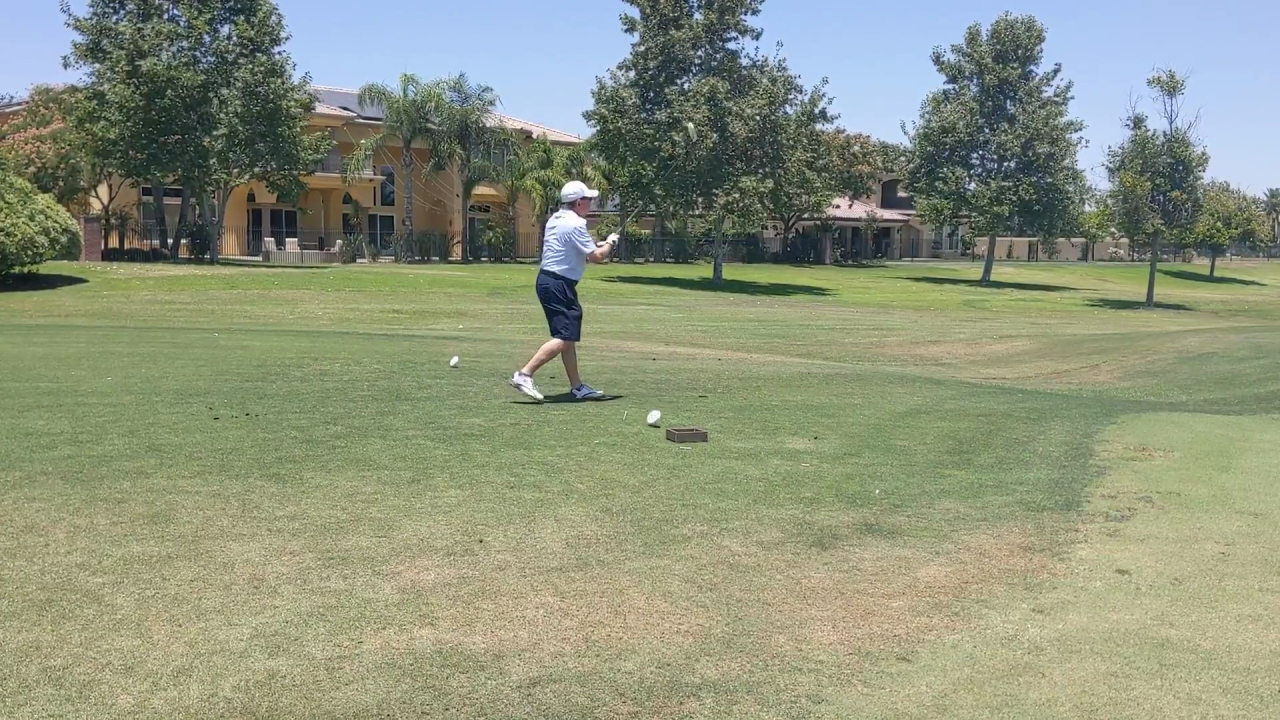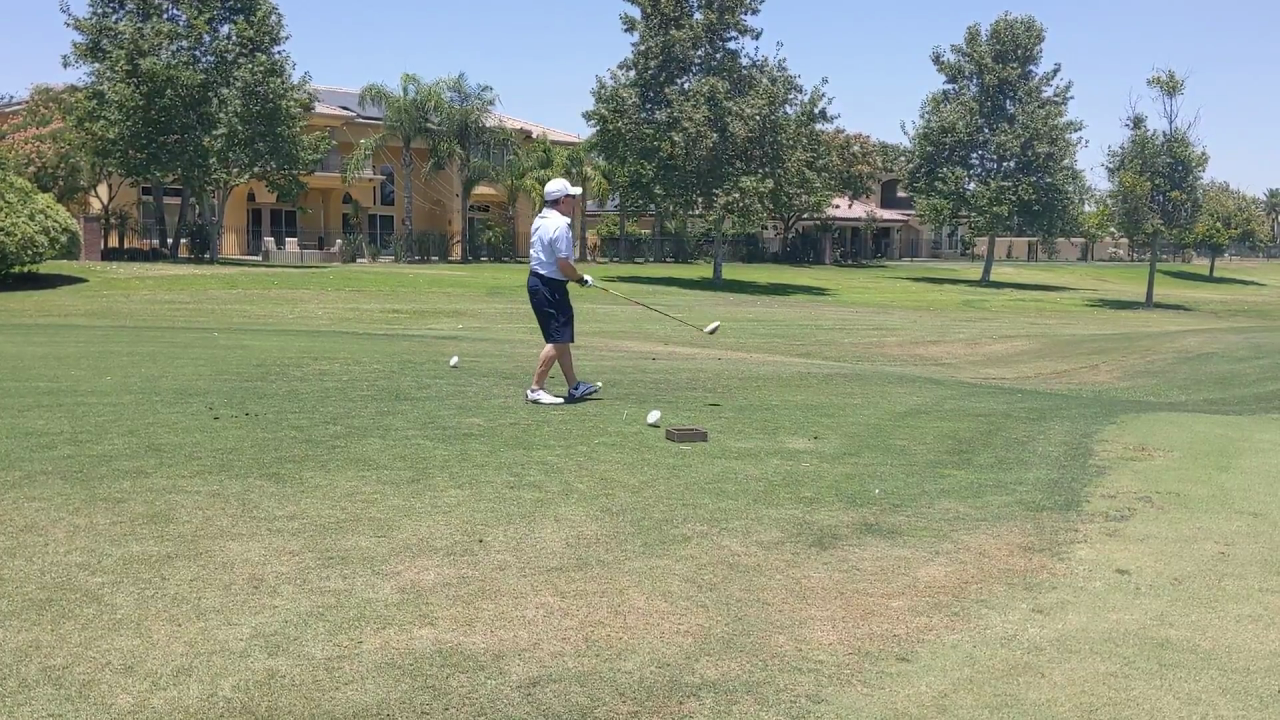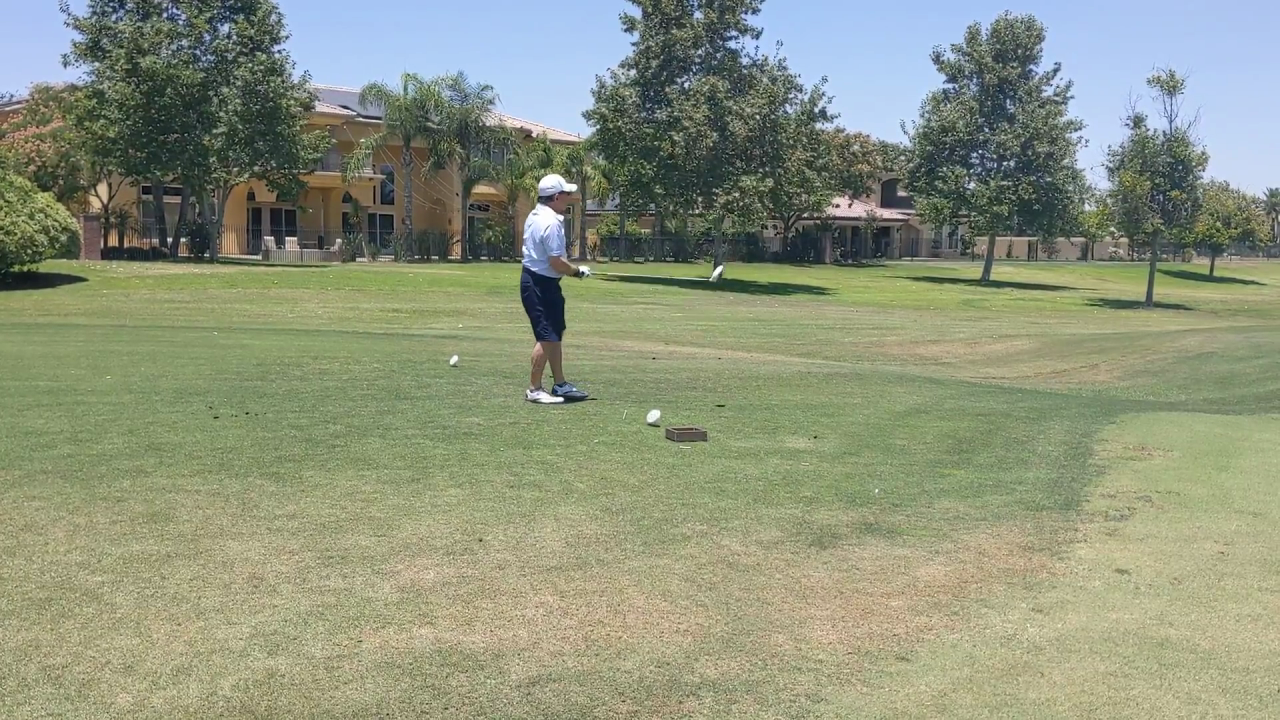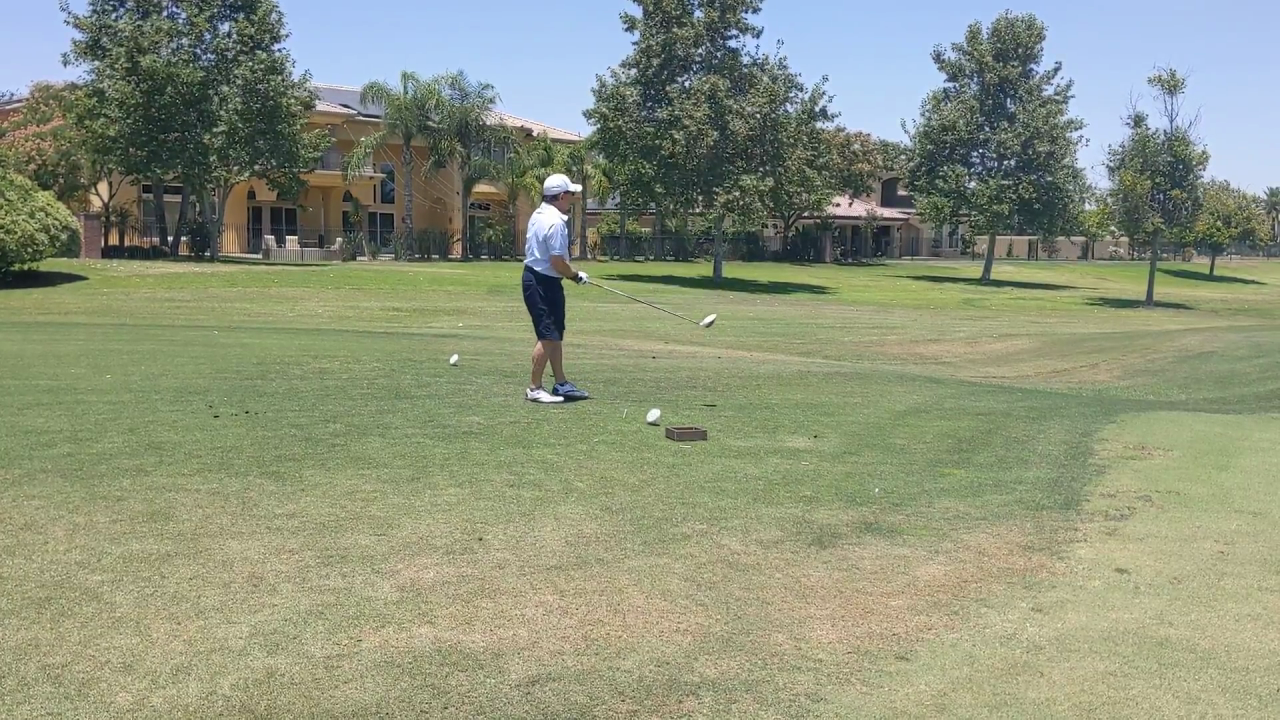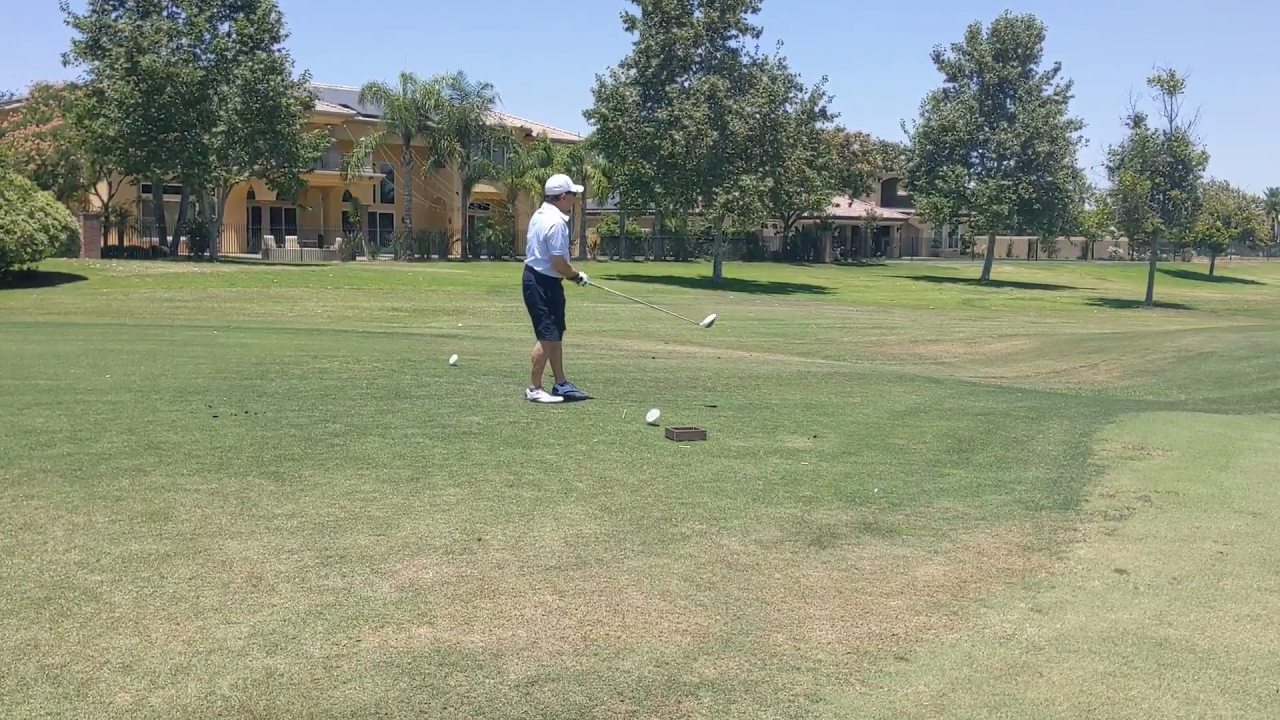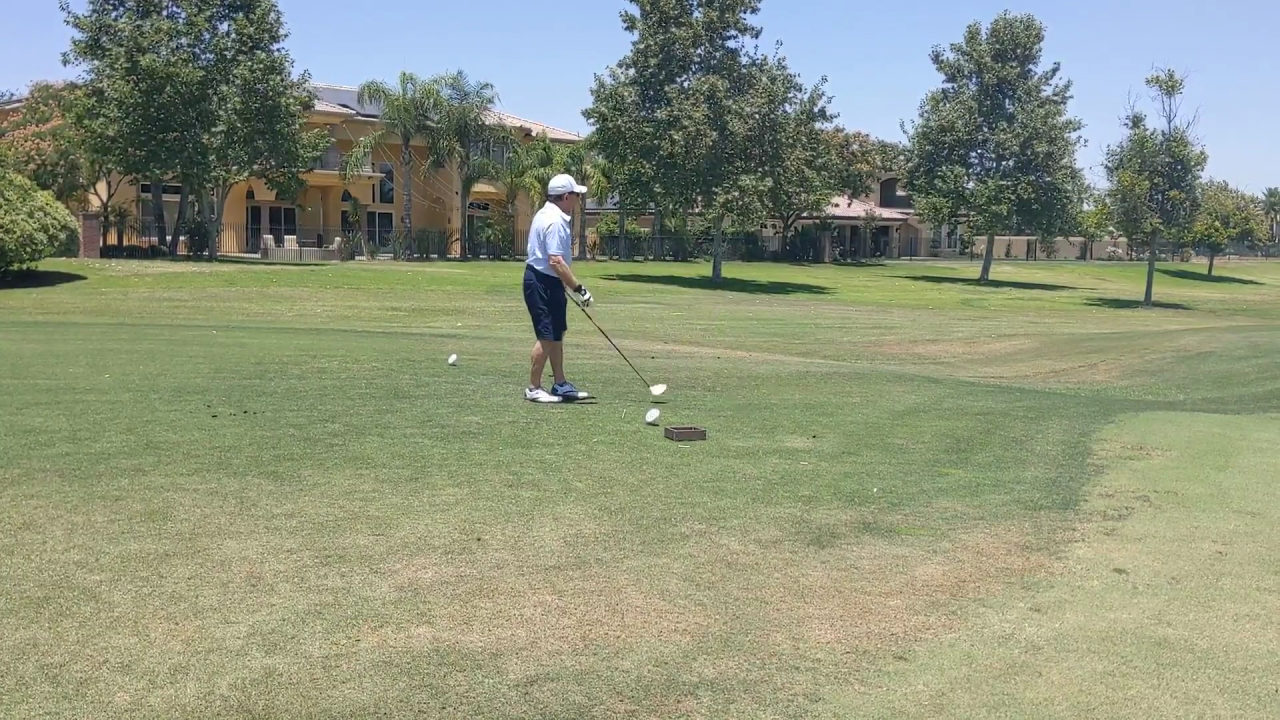
dt=0.5s
person 1, frame 1
left shoulder: (557, 219)
right shoulder: (574, 224)
right elbow: (596, 256)
left wrist: (600, 243)
right wrist: (610, 243)
left hip: (550, 281)
right hip: (558, 285)
left knee: (569, 336)
right knee: (564, 337)
left ankle: (577, 387)
right ankle: (524, 374)
person 1, frame 2
left shoulder: (541, 220)
right shoulder: (559, 225)
right elbow: (564, 264)
left wrist: (575, 276)
right wrist: (580, 278)
left hip: (541, 282)
right hip: (549, 287)
left knee: (561, 337)
right knee: (557, 340)
left ankle: (575, 386)
right ankle: (536, 389)
person 1, frame 3
left shoulder: (536, 216)
right shoulder: (550, 222)
right elbow: (556, 262)
left wrist: (572, 269)
right wrist: (577, 271)
left hip: (538, 281)
right hip: (541, 284)
left knee: (555, 334)
right knee: (546, 337)
left ankle: (560, 385)
right ankle: (534, 389)
person 1, frame 4
left shoulder: (539, 215)
right shoulder: (555, 222)
right elbow: (557, 262)
left wrist: (571, 274)
right wrist: (576, 276)
left hip: (537, 278)
right hip: (543, 283)
left knee: (555, 334)
right knee: (547, 336)
left ankle: (561, 384)
right ankle: (534, 388)
person 1, frame 5
left shoulder: (541, 214)
right shoulder: (555, 221)
right elbow: (558, 262)
left wrist: (571, 274)
right wrist: (577, 276)
left hip: (538, 278)
right hip: (543, 283)
left knee: (555, 334)
right knee: (547, 336)
left ankle: (561, 384)
right ankle: (534, 388)
person 1, frame 6
left shoulder: (547, 214)
right shoulder: (555, 221)
right elbow: (556, 261)
left wrist: (570, 287)
right wrist: (578, 288)
left hip: (545, 281)
right hip: (543, 283)
left knee: (556, 334)
right knee: (547, 336)
left ankle: (560, 384)
right ankle: (533, 388)
